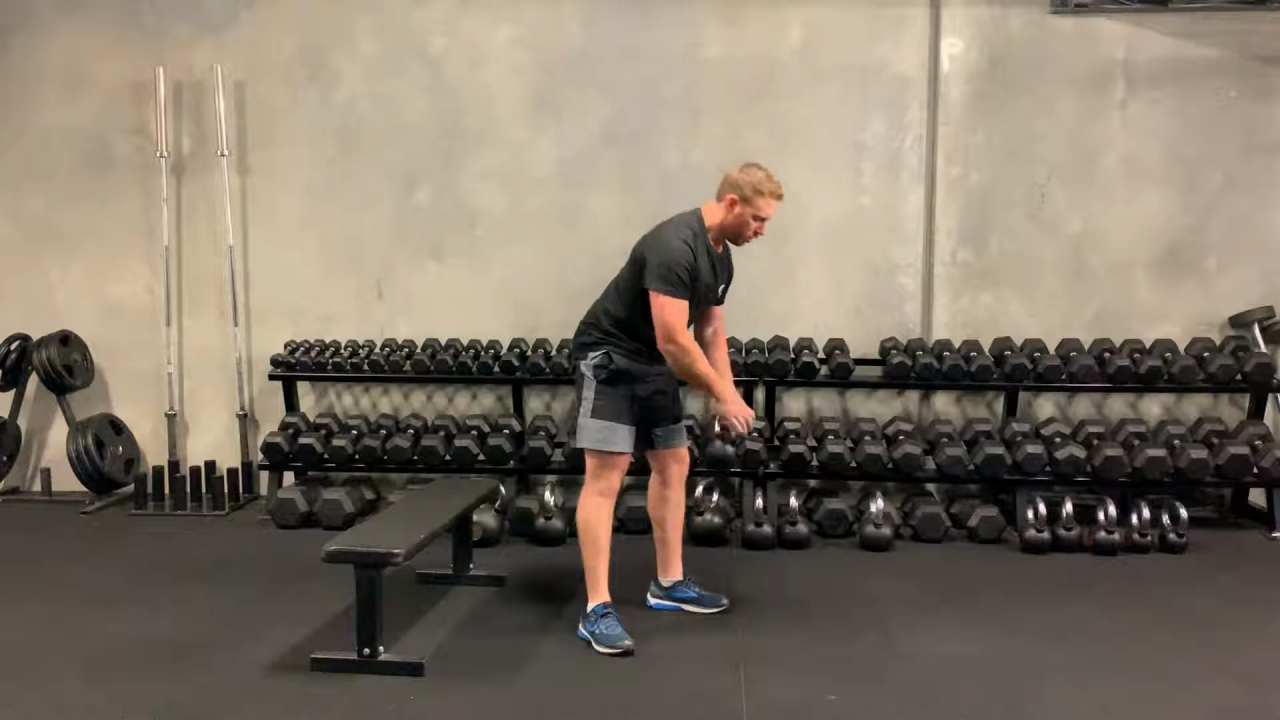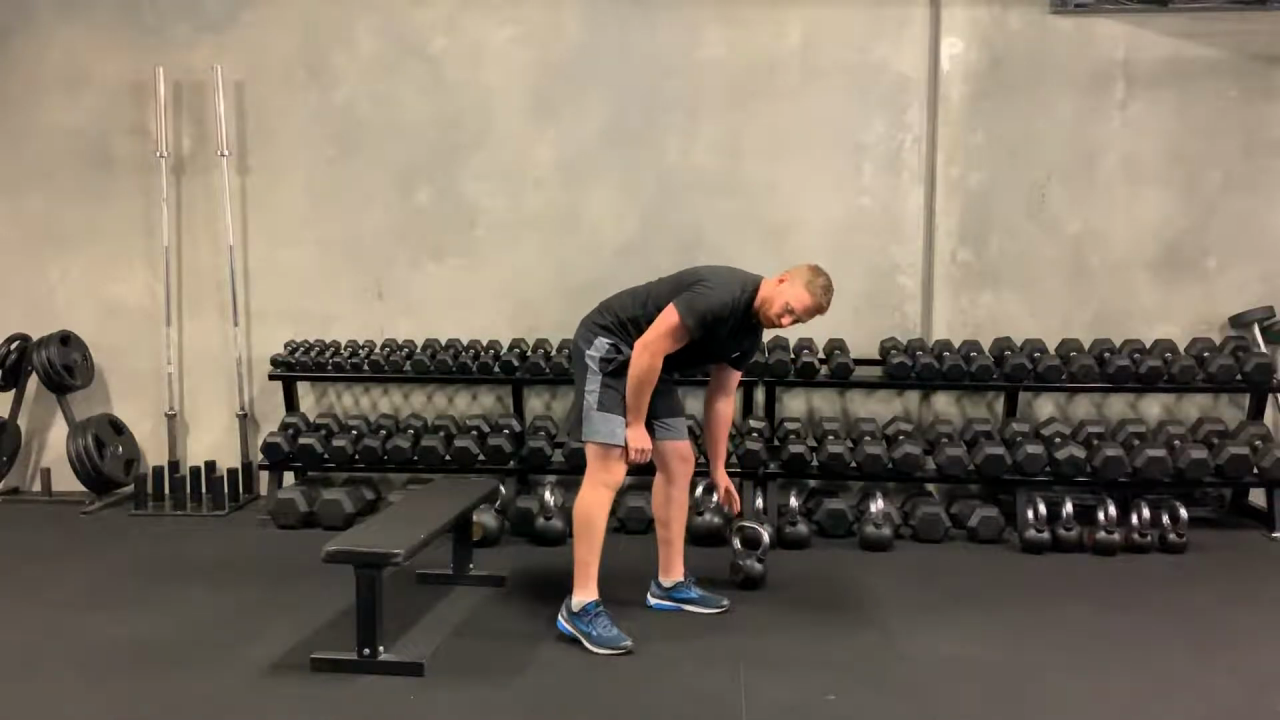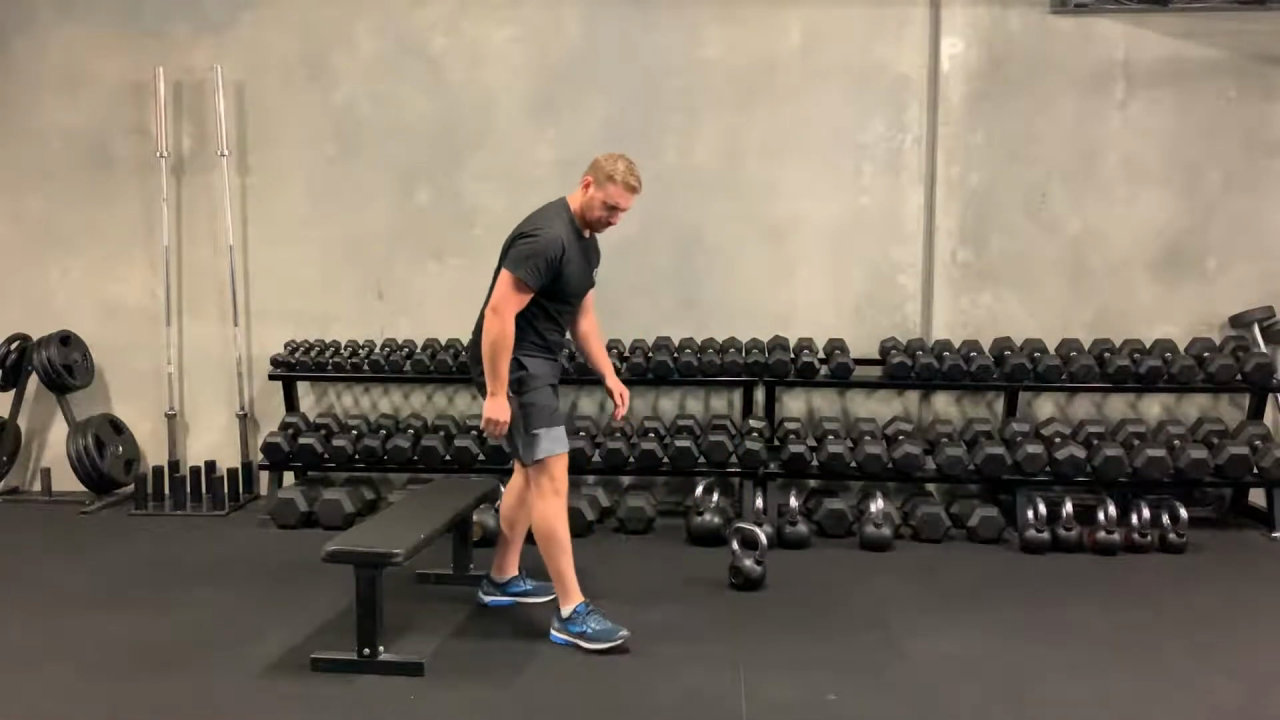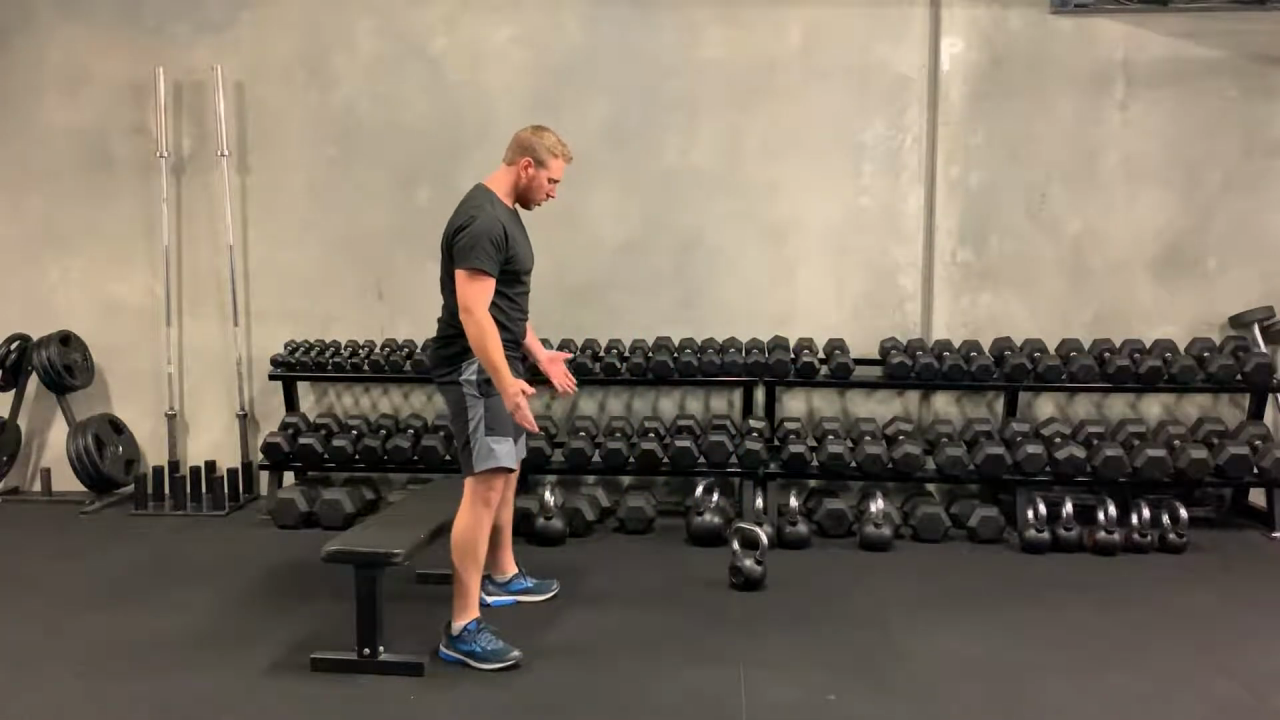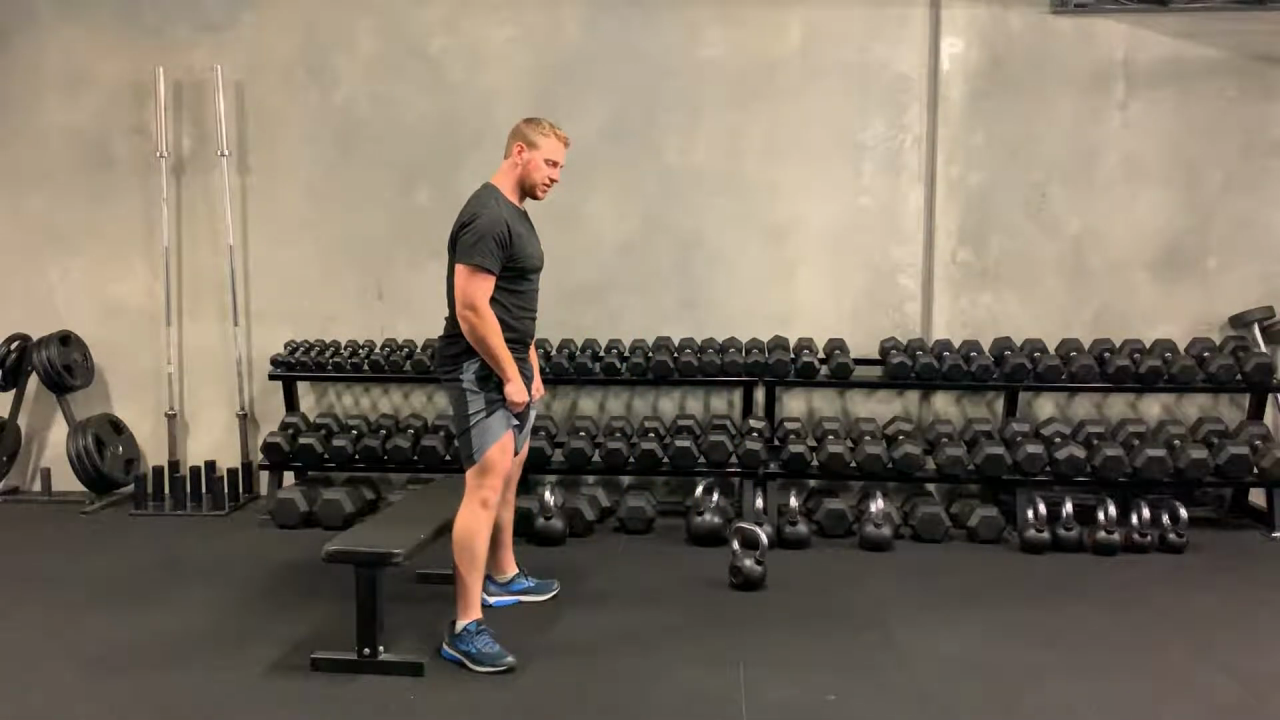
dt=1s
person 1, frame 1
left shoulder: (721, 257)
right shoulder: (674, 247)
left elbow: (710, 331)
right elbow: (672, 339)
left wrist: (730, 392)
right wrist: (722, 397)
left hip: (652, 363)
right hip: (609, 359)
left knee: (674, 465)
right knee: (605, 478)
left ankle: (669, 582)
right ankle: (597, 609)
person 1, frame 2
left shoulder: (749, 330)
right shoulder: (720, 295)
left elbow: (722, 397)
right elbow: (648, 348)
left wrist: (718, 469)
right wrist: (636, 425)
left hip: (647, 363)
right hip: (609, 347)
left knee: (679, 462)
right knee: (606, 473)
left ankle: (670, 583)
right ankle: (581, 604)
person 1, frame 3
left shoulder: (586, 241)
right shoulder: (546, 237)
left elbow: (581, 315)
right elbow: (498, 315)
left wrist: (609, 375)
right wrist: (496, 395)
left hip: (537, 360)
right hip: (513, 363)
left knee: (532, 471)
right knee: (552, 479)
left ankle: (502, 577)
right ankle: (571, 611)
person 1, frame 4
left shoulder: (503, 214)
right shoulder: (482, 220)
right elbow: (473, 312)
left wrist: (539, 354)
right wrist: (507, 385)
left hip: (496, 364)
right hip: (475, 369)
left knee: (505, 475)
right knee: (486, 487)
left ankle: (503, 576)
right ankle: (462, 628)
person 1, frame 5
left shoulder: (515, 214)
right shoulder: (487, 217)
right elbow: (471, 308)
left wrist: (531, 368)
right wrist: (510, 376)
left hip: (508, 366)
right hip: (480, 369)
left knee: (509, 479)
right knee: (486, 488)
left ankle: (503, 577)
right ankle: (466, 627)
